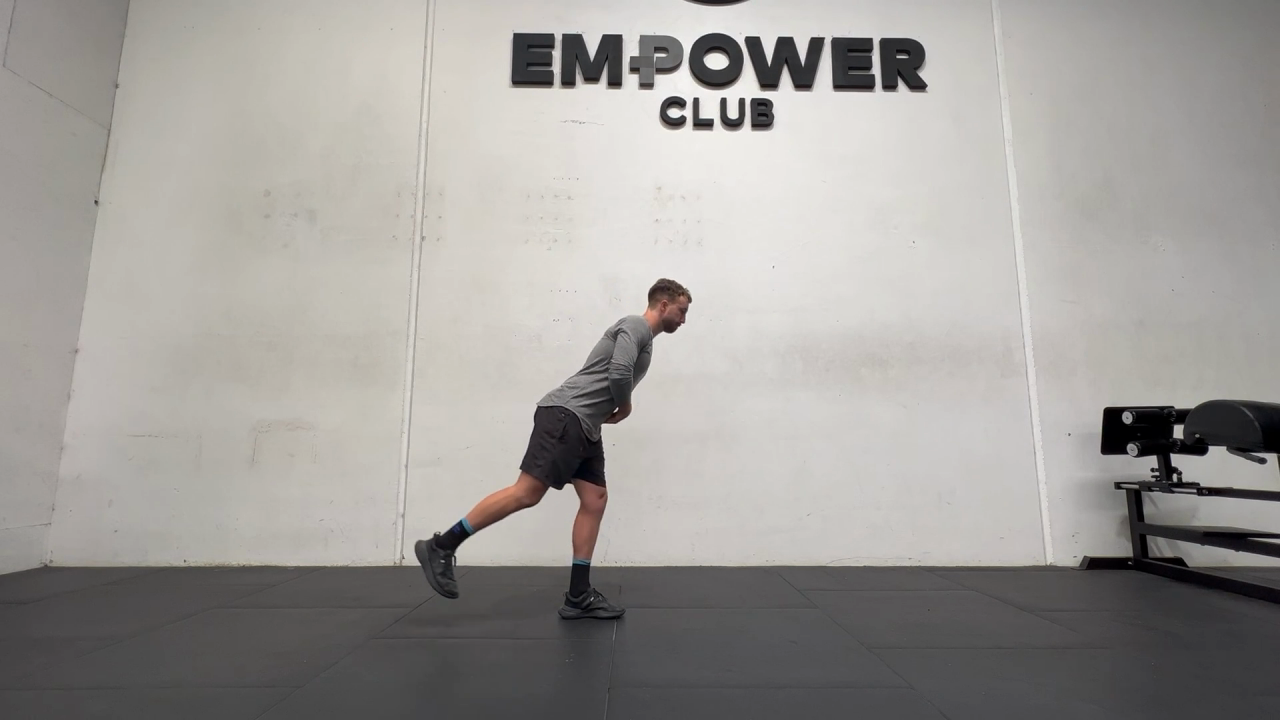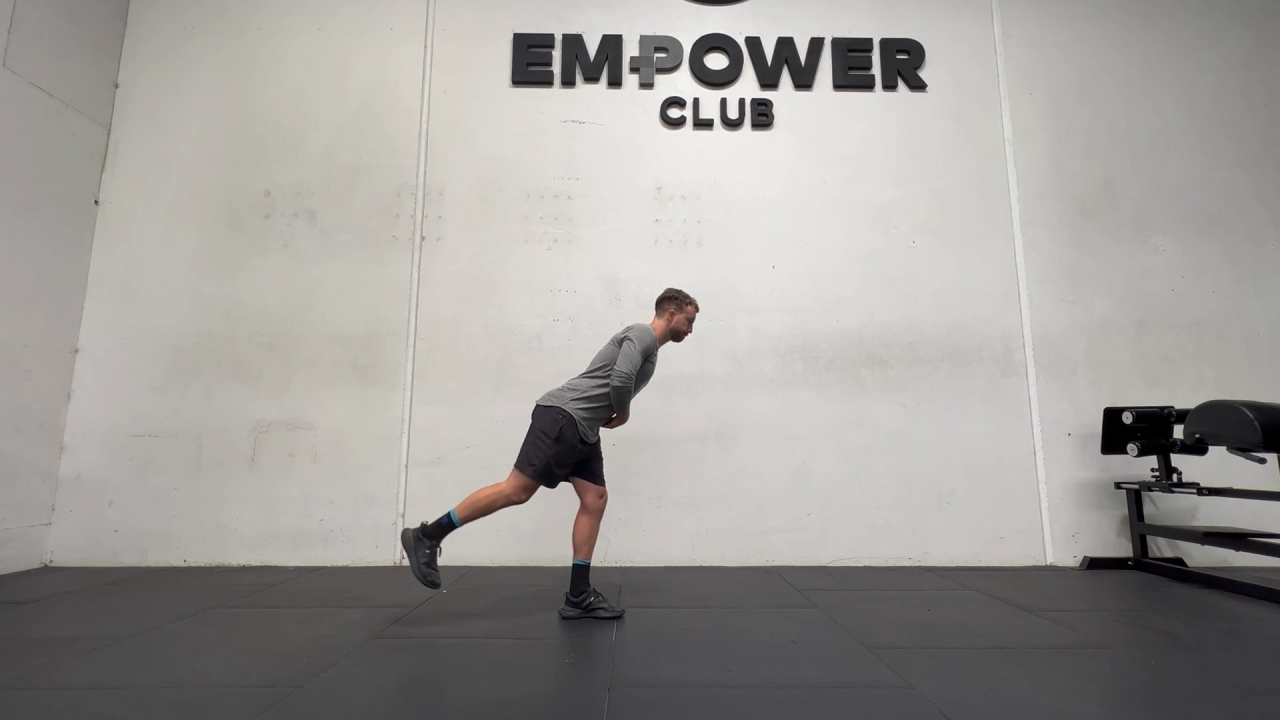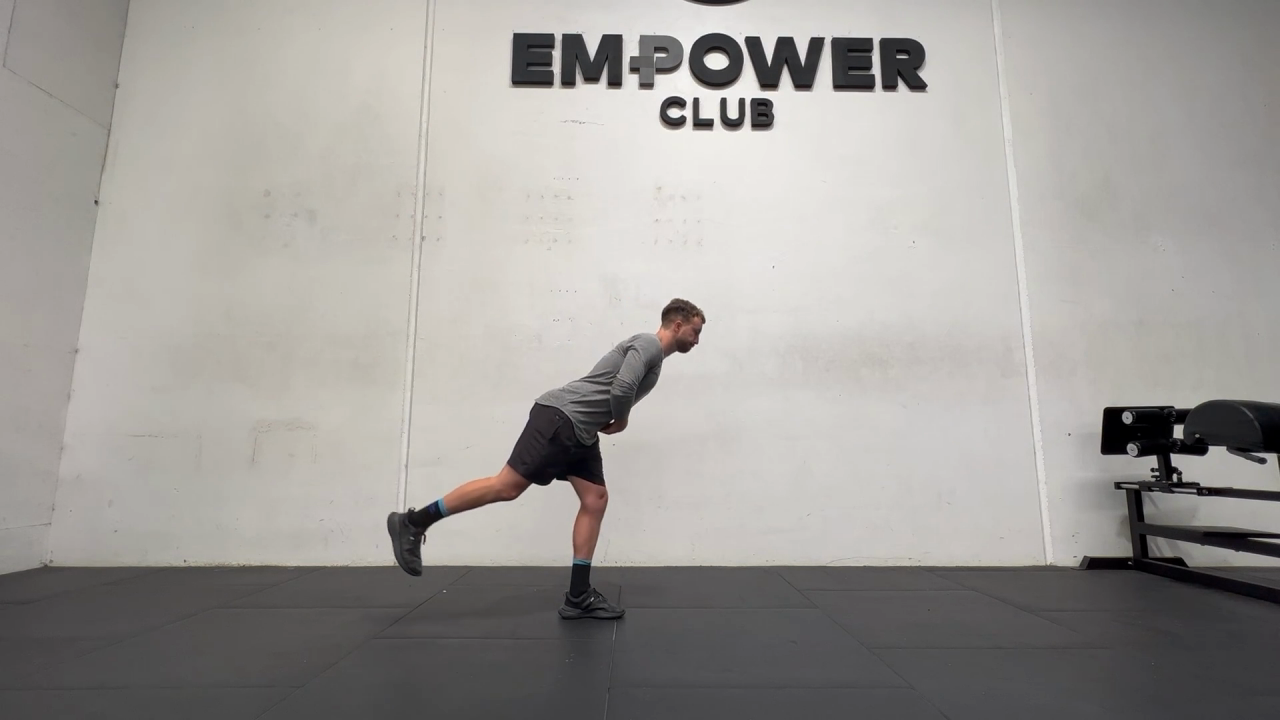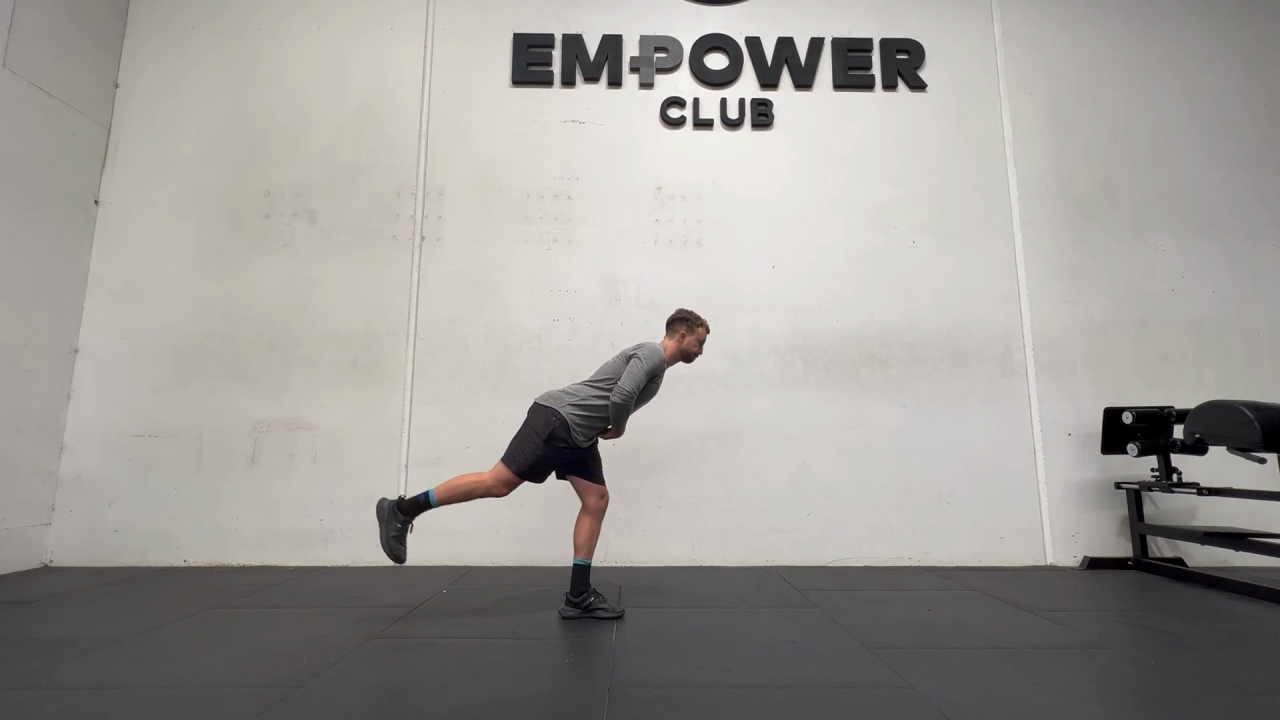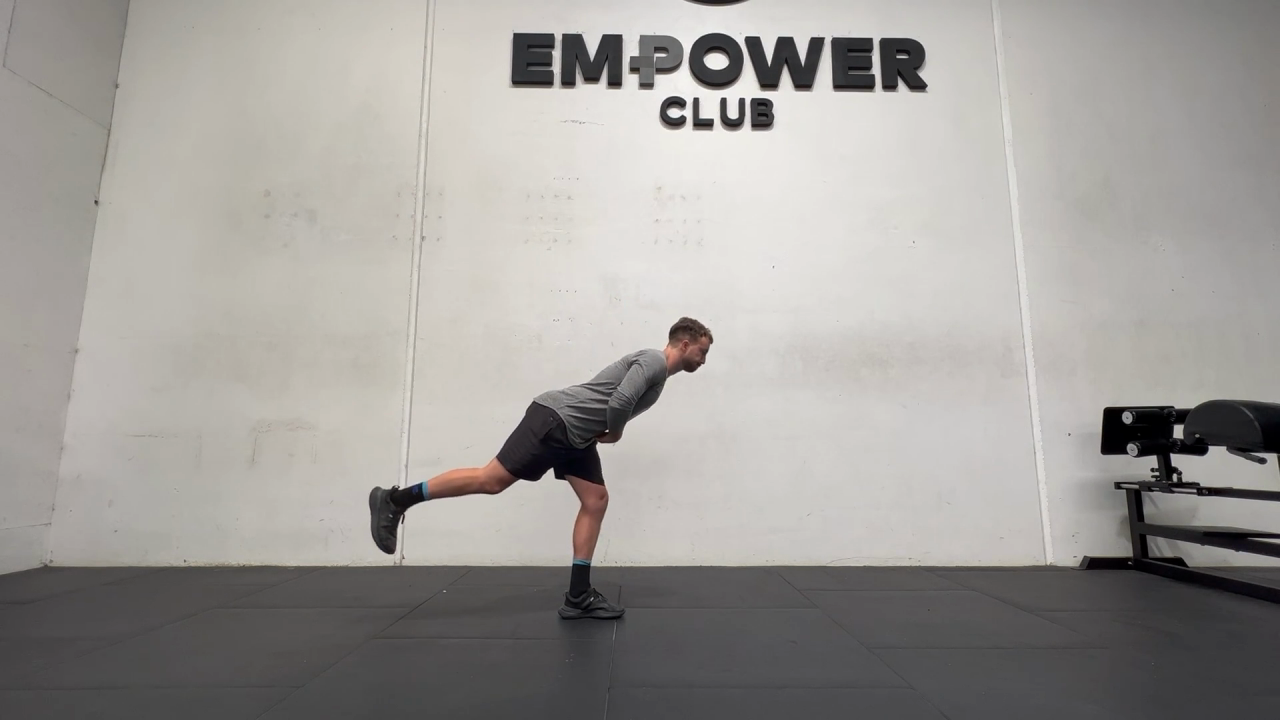
dt=0.2s
person 1, frame 1
left shoulder: (643, 338)
right shoulder: (635, 326)
right elbow: (618, 373)
left wrist: (616, 408)
right wrist: (625, 407)
left hip: (585, 427)
right hip: (565, 415)
left knee: (595, 501)
right knee: (526, 493)
left ankle: (579, 595)
right ankle: (441, 547)
person 1, frame 2
left shoulder: (648, 346)
right shoulder: (642, 335)
right elbow: (620, 380)
left wrist: (614, 415)
right wrist: (623, 413)
left hip: (583, 429)
right hip: (562, 416)
left knee: (595, 500)
right knee: (516, 491)
left ankle: (579, 596)
right ankle: (427, 536)
person 1, frame 3
left shoulder: (653, 357)
right shoulder: (648, 345)
right elbow: (622, 389)
left wrist: (612, 421)
right wrist: (621, 421)
left hip: (580, 431)
right hip: (559, 418)
left knee: (595, 501)
right knee: (506, 487)
left ankle: (578, 595)
right ankle: (414, 523)
person 1, frame 4
left shoulder: (655, 365)
right shoulder: (651, 354)
right elbow: (621, 396)
left wrist: (610, 427)
right wrist: (619, 427)
left hip: (578, 433)
right hip: (557, 419)
left knee: (596, 501)
right knee: (497, 483)
left ankle: (579, 595)
right ankle: (403, 510)
person 1, frame 5
left shoulder: (656, 372)
right shoulder: (653, 362)
right elbow: (620, 401)
left wrist: (607, 432)
right wrist: (616, 432)
left hip: (575, 434)
right hip: (554, 420)
left knee: (596, 501)
right knee: (491, 480)
left ankle: (578, 595)
right ankle: (395, 500)
